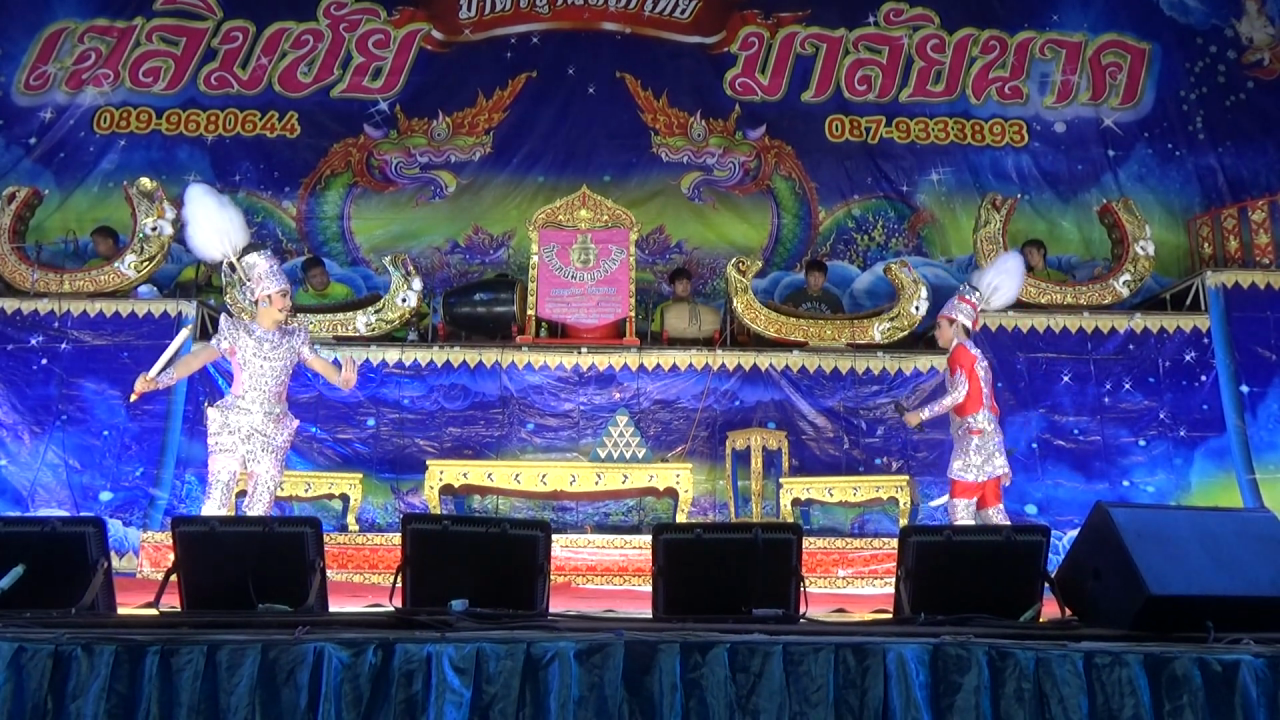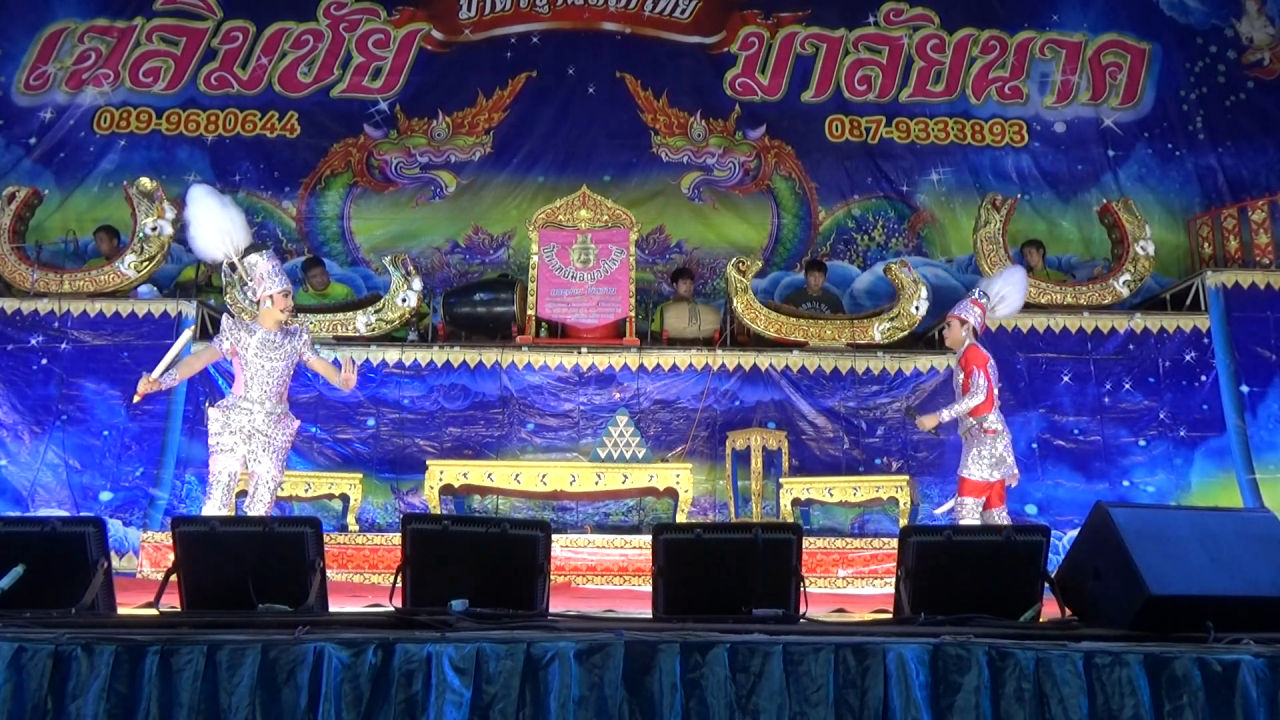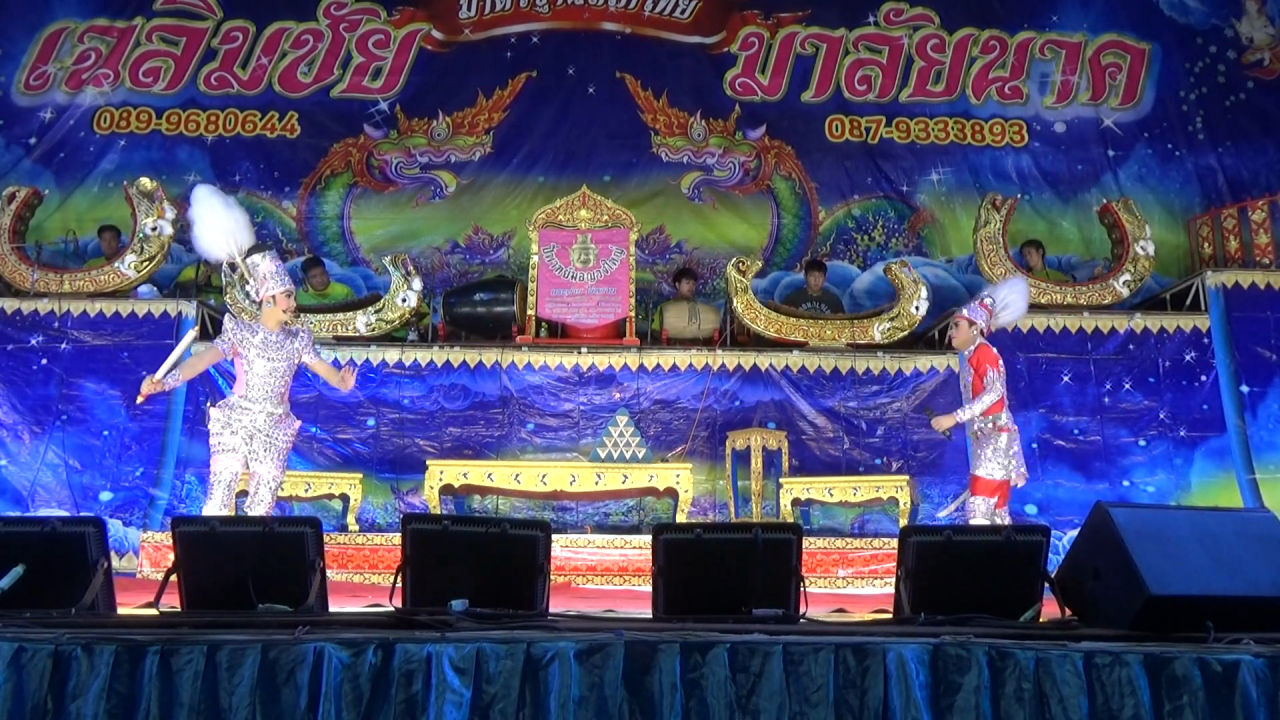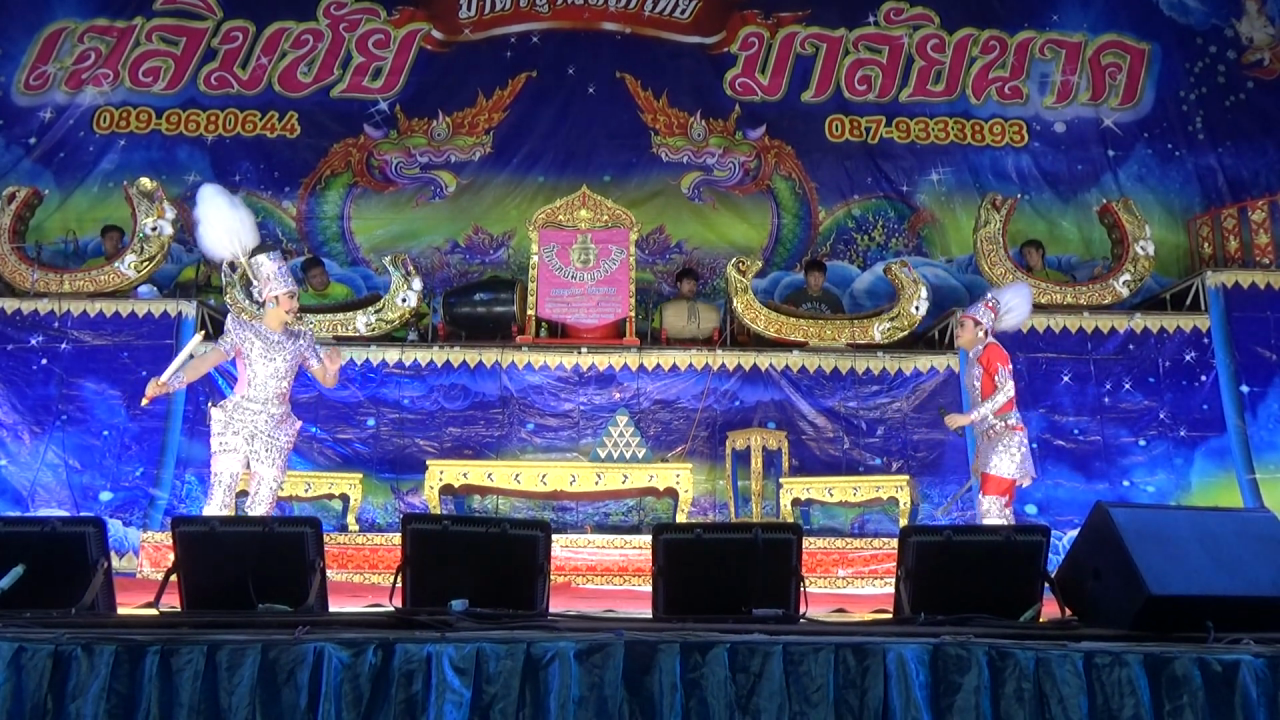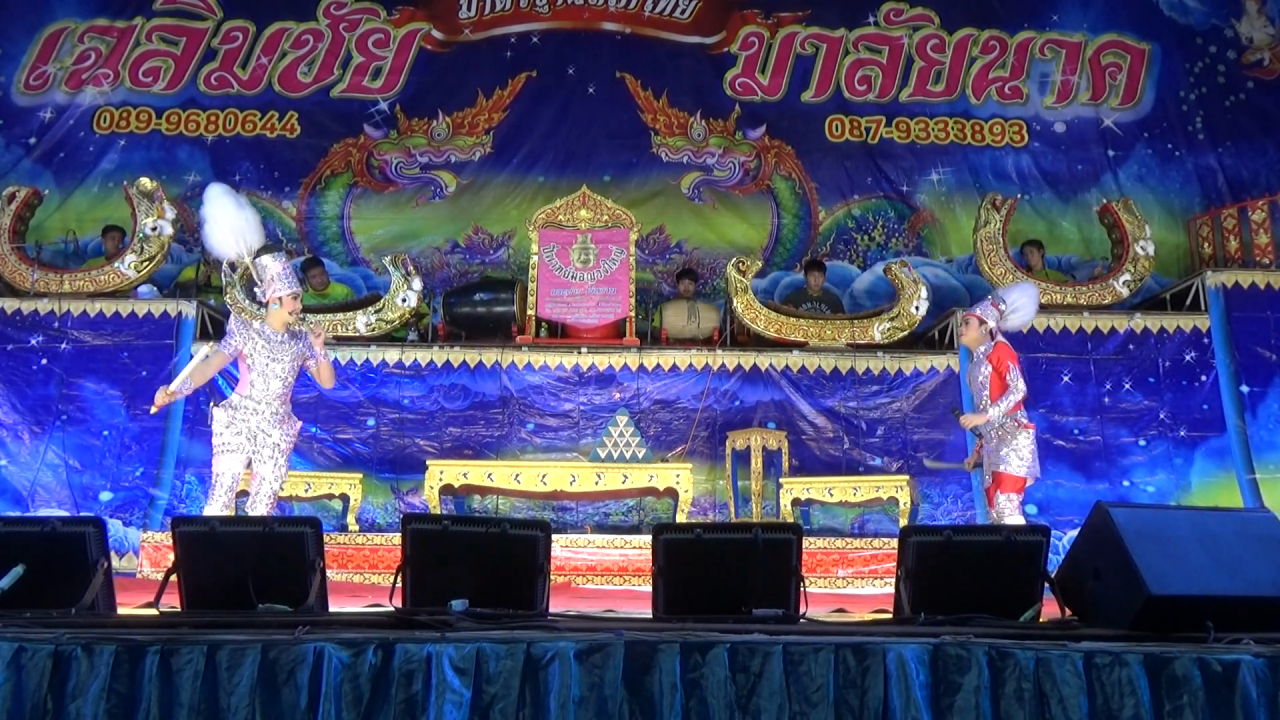
dt=0.2s
person 1, frame 1
left shoulder: (295, 336)
right shoulder: (237, 330)
left elbow: (319, 364)
right elbow: (202, 356)
left wrist: (342, 378)
right wrist: (158, 381)
left hip: (273, 432)
right hip: (235, 425)
left knee: (260, 504)
right knee: (218, 497)
person 1, frame 2
left shoulder: (296, 337)
right shoulder: (238, 331)
left elbow: (321, 365)
right elbow: (202, 358)
left wrist: (342, 380)
right wrist: (161, 382)
left hip: (274, 430)
right hip: (234, 423)
left knee: (262, 501)
right knee: (220, 494)
person 1, frame 3
left shoulder: (299, 340)
right shoulder: (241, 333)
left elbow: (323, 369)
right elbow: (205, 358)
left wrist: (342, 382)
right wrist: (164, 382)
left hip: (275, 429)
right hip: (235, 422)
left knee: (262, 503)
right knee: (219, 497)
person 1, frame 4
left shoulder: (300, 340)
right shoulder: (243, 331)
left elbow: (324, 377)
right elbow: (207, 360)
left wrist: (331, 370)
right wrist: (168, 384)
left hip: (275, 430)
right hip: (237, 422)
left knee: (263, 501)
right knee: (221, 496)
person 1, frame 5
left shoulder: (302, 340)
right shoulder: (245, 331)
left elbow: (327, 382)
right elbow: (211, 365)
left wrist: (320, 351)
right wrist: (175, 391)
left hip: (277, 430)
right hip: (238, 423)
left knee: (264, 502)
right knee: (221, 495)
person 2, frame 1
left shoulder: (961, 351)
right shoulder: (974, 356)
left elbow: (959, 393)
left wrist: (920, 414)
left hip: (974, 440)
right hip: (988, 440)
left knee: (961, 510)
right knee: (992, 513)
person 2, frame 2
left shoulder: (972, 352)
right shoulder: (973, 357)
left elbow: (979, 394)
left wrist: (938, 417)
left hip: (985, 441)
right hip: (988, 442)
left knee: (967, 510)
right knee: (995, 514)
person 2, frame 3
left shoulder: (983, 351)
right shoulder: (972, 359)
left elbow: (994, 392)
left wrist: (954, 417)
left hip: (996, 440)
right hip: (988, 443)
left knee: (978, 510)
right knee: (998, 514)
person 2, frame 4
left shoulder: (991, 351)
right shoulder: (973, 363)
left elbow: (1007, 390)
left wrist: (969, 416)
right wrist: (979, 456)
left hip: (1005, 439)
right hip: (991, 444)
left knee: (990, 509)
right knee: (1001, 514)
person 2, frame 5
left shoulder: (999, 349)
right shoulder: (975, 364)
left elbow: (1019, 390)
left wrist: (984, 416)
right wrist: (978, 451)
left hip: (1013, 439)
right hip: (994, 444)
left knee: (1007, 506)
right knee: (996, 512)
